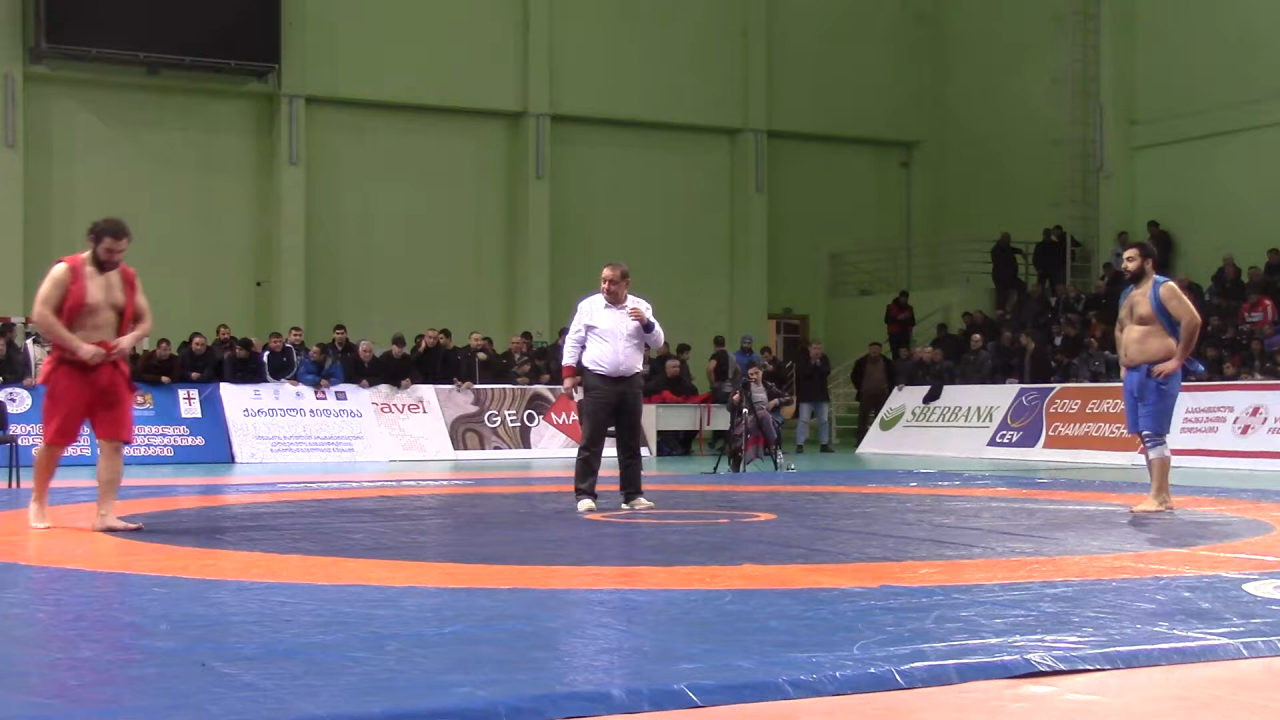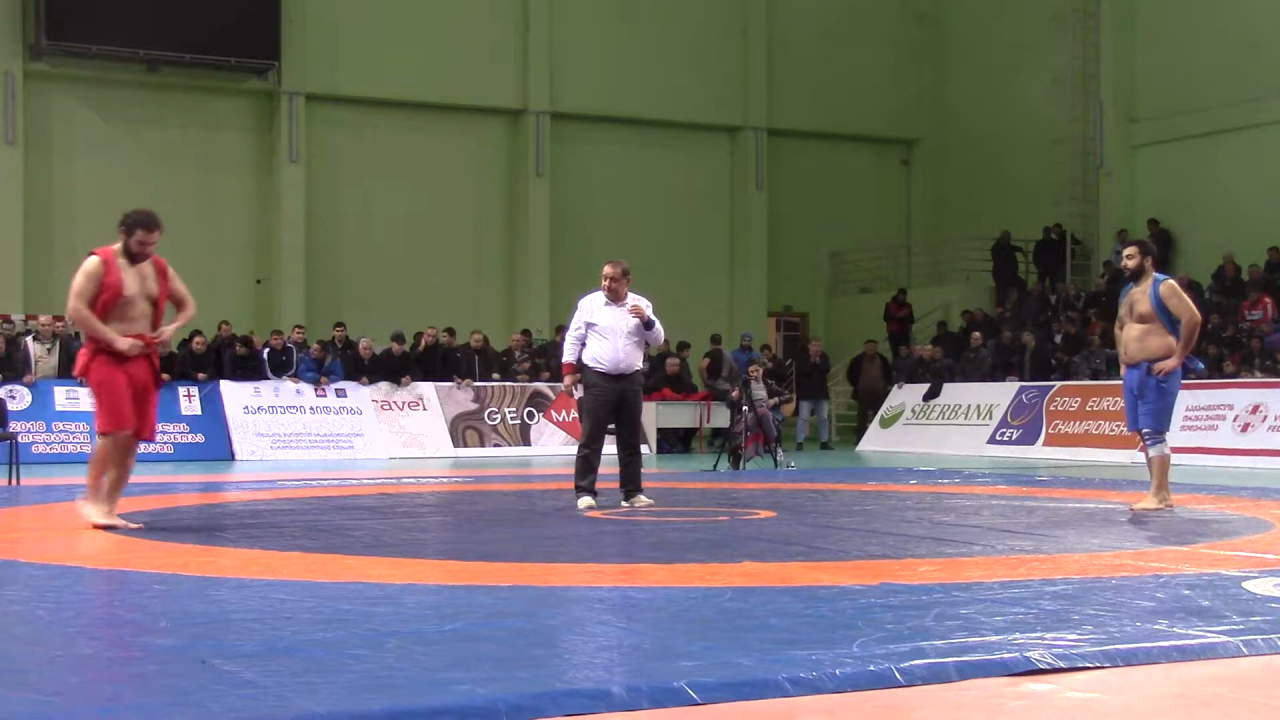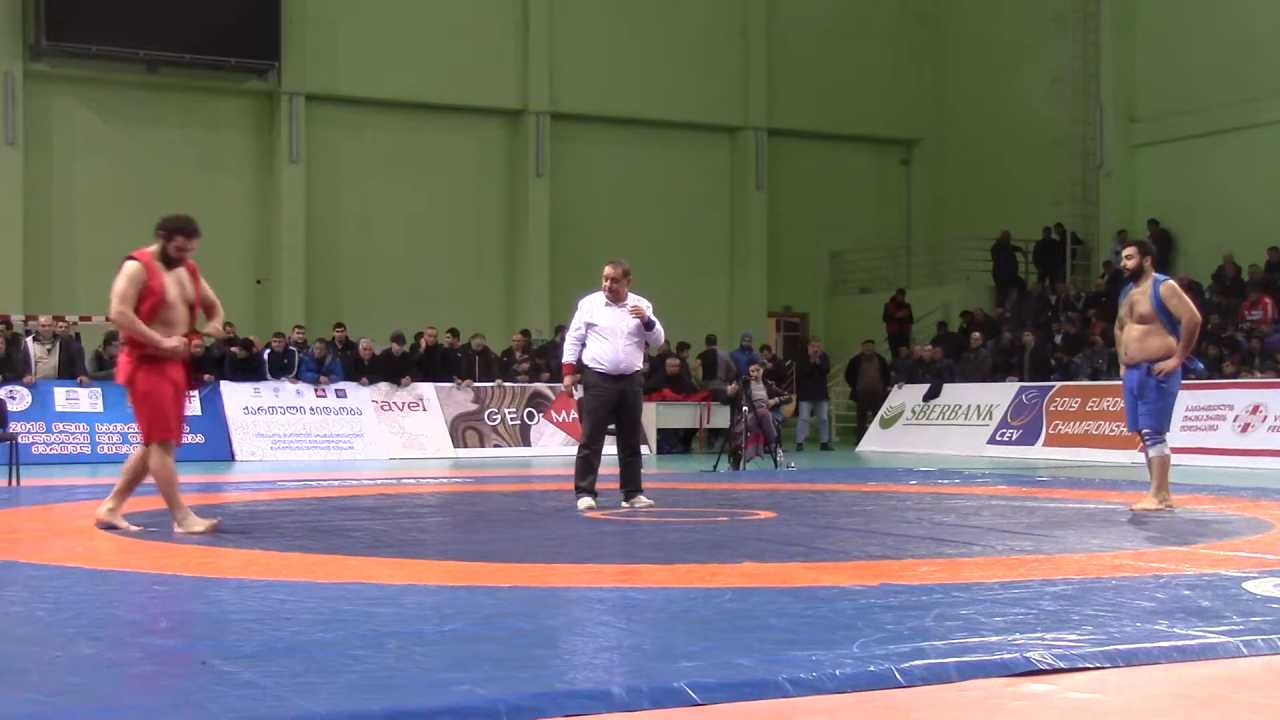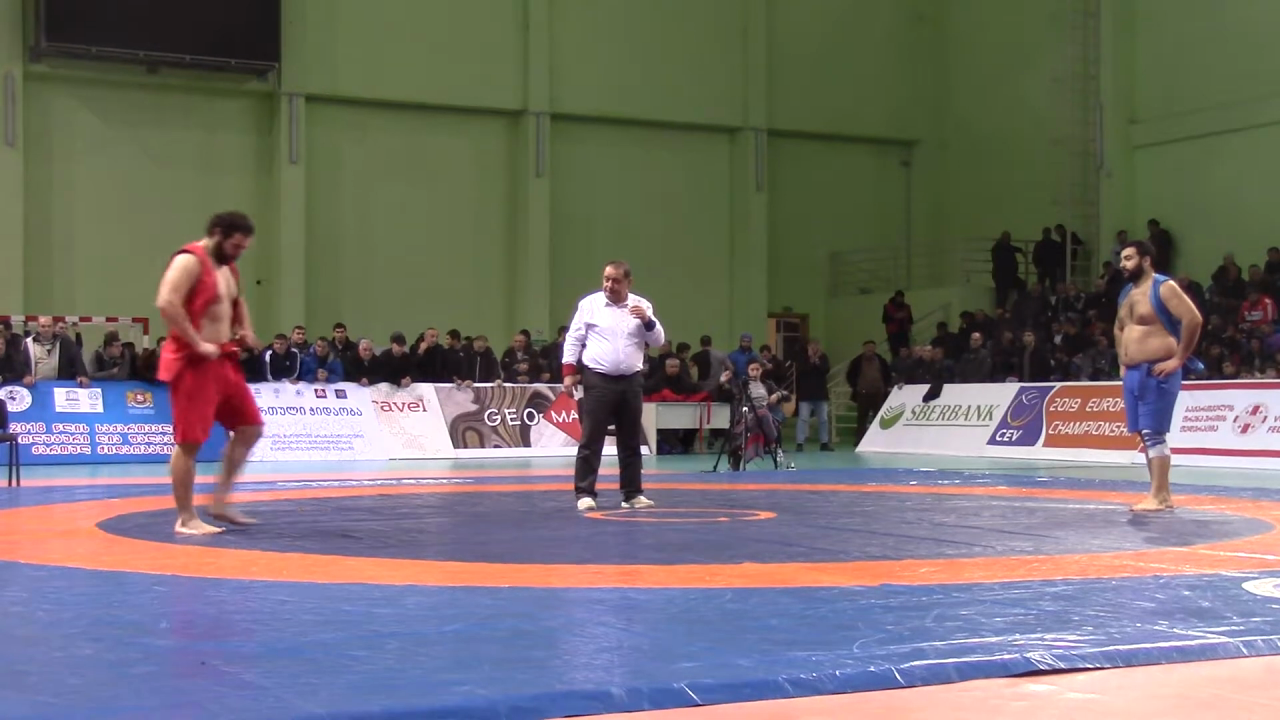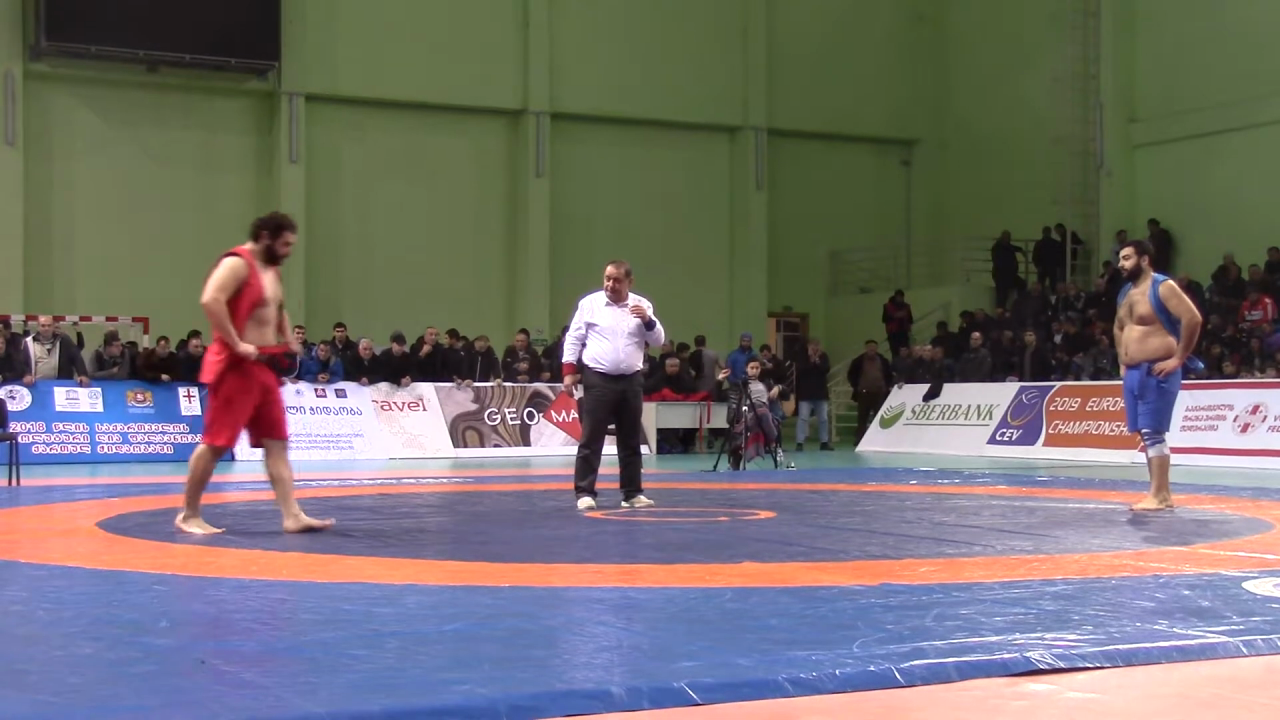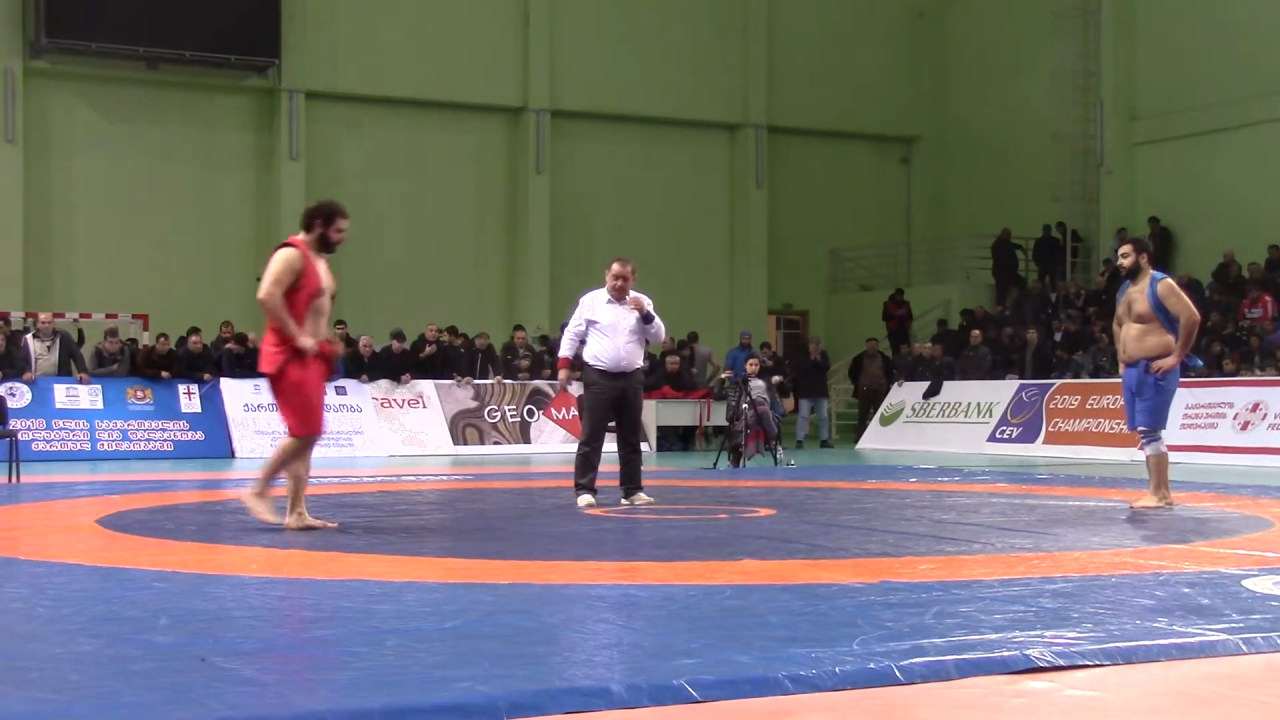
dt=0.3s
person 1, frame 1
left shoulder: (128, 278)
right shoulder: (66, 271)
left elbow: (145, 320)
right elbow: (41, 314)
left wrist: (131, 338)
right wrist: (79, 347)
left hip: (111, 367)
right hip: (70, 366)
left knee: (114, 442)
right knee: (56, 440)
left ankle: (105, 514)
right ankle: (38, 500)
person 1, frame 2
left shoulder: (160, 269)
right shoulder: (98, 264)
left elbow: (188, 306)
right elbow: (75, 309)
left wrist: (172, 328)
right wrist: (115, 339)
left hip: (144, 360)
right hip: (105, 358)
left knee: (132, 440)
right knee: (116, 431)
left ankle: (108, 510)
right ankle: (91, 497)
person 1, frame 3
left shoulder: (189, 272)
right shoulder: (138, 268)
left elbow: (214, 305)
right elbow: (119, 313)
left wrist: (215, 325)
right wrist: (160, 341)
left hip: (177, 365)
right hip: (148, 364)
left knee: (155, 445)
right knee: (161, 441)
left ankle: (111, 508)
right ankle: (182, 517)
person 1, frame 4
left shoulder: (228, 267)
right shoulder: (190, 261)
left elbow: (237, 303)
right elbow: (167, 304)
left wrist: (246, 330)
right wrist: (198, 344)
left hip: (223, 361)
right hip: (191, 362)
left knee: (250, 426)
right knee: (189, 441)
left ankle: (220, 499)
right ankle: (186, 518)
person 1, frame 5
left shoulder: (271, 269)
right shoulder: (237, 263)
right elbow: (211, 301)
left wrist: (289, 340)
right wrist: (238, 344)
left hip: (262, 367)
right hip: (235, 366)
left knee: (277, 441)
right knee: (217, 441)
left ankle: (292, 515)
right ankle: (188, 513)
person 1, frame 6
left shoulder: (319, 258)
right shoulder: (292, 254)
right elbow: (267, 295)
left wrist: (326, 341)
right wrist: (297, 338)
left hip: (313, 357)
right hip: (290, 357)
left knee: (308, 436)
right knee: (304, 433)
left ankle: (297, 513)
right ankle: (258, 490)
person 2, frame 1
left shoulder: (1164, 288)
right shoulder: (1128, 294)
left elbow: (1192, 320)
right elbow: (1120, 330)
left wrist: (1178, 360)
right wrist: (1123, 363)
left hip: (1157, 374)
right hip: (1132, 374)
left knee: (1153, 434)
right knee: (1145, 435)
left ankle: (1157, 497)
right ankle: (1163, 495)
person 2, frame 2
left shoulder: (1163, 287)
right shoulder: (1127, 292)
left elbow: (1192, 318)
right elbow: (1119, 327)
left wrist: (1178, 358)
right wrist: (1123, 361)
left hip: (1157, 372)
right hip: (1132, 372)
left knee: (1153, 433)
right knee: (1144, 433)
left ankle: (1157, 495)
right ankle: (1163, 493)
person 2, frame 3
left shoulder: (1163, 287)
right shoulder: (1127, 292)
left elbow: (1193, 319)
right elbow: (1119, 328)
left wrist: (1178, 358)
right wrist: (1123, 361)
left hip: (1156, 373)
right hip: (1132, 373)
left knee: (1154, 433)
right knee: (1144, 434)
left ankle: (1157, 495)
right ankle: (1163, 493)
person 2, frame 4
left shoulder: (1163, 287)
right shoulder: (1126, 293)
left elbow: (1193, 319)
right elbow: (1119, 329)
left wrist: (1179, 359)
right wrist: (1123, 361)
left hip: (1157, 373)
right hip: (1132, 373)
left knee: (1154, 434)
right knee: (1145, 435)
left ankle: (1157, 496)
right ankle: (1164, 494)
person 2, frame 5
left shoulder: (1163, 287)
right shoulder: (1125, 292)
left elbow: (1193, 319)
right elbow: (1119, 329)
left wrist: (1178, 358)
right wrist: (1123, 361)
left hip: (1157, 372)
right hip: (1132, 373)
left knee: (1152, 433)
right knee: (1145, 434)
left ankle: (1156, 496)
right ankle: (1164, 494)
person 2, frame 6
left shoulder: (1161, 285)
right shoulder: (1124, 290)
left elbow: (1191, 317)
right elbow: (1118, 325)
left wrist: (1177, 356)
right wrist: (1122, 359)
left hip: (1156, 370)
right hip: (1131, 370)
left knee: (1149, 431)
right knee: (1145, 432)
left ankle: (1156, 493)
right ankle: (1164, 492)
person 3, frame 1
left shoulder: (641, 307)
right shoulder: (588, 306)
left elbow: (657, 342)
right elbow: (573, 341)
left wrist: (646, 323)
right wrist: (568, 374)
left hip: (631, 383)
right hip: (598, 382)
left knee: (631, 443)
right knee: (591, 442)
left ankle: (632, 495)
right ankle: (585, 495)
person 3, frame 2
left shoulder: (641, 304)
right shoulder: (589, 303)
left elbow: (658, 340)
right elbow: (573, 338)
left wrist: (646, 320)
right wrist: (568, 371)
left hip: (631, 381)
right hip: (598, 380)
left knee: (631, 441)
right knee: (591, 439)
left ankle: (632, 492)
right ankle: (585, 492)
person 3, frame 3
left shoulder: (641, 305)
right shoulder: (589, 303)
left elbow: (658, 340)
right elbow: (574, 339)
left wrist: (647, 321)
right wrist: (569, 371)
left hip: (631, 381)
right hip: (598, 380)
left knee: (631, 441)
right knee: (591, 440)
left ankle: (632, 493)
right ankle: (585, 492)
person 3, frame 4
left shoulder: (641, 305)
right shoulder: (589, 304)
left elbow: (658, 341)
right elbow: (573, 339)
left wrist: (647, 321)
right wrist: (569, 371)
left hip: (631, 381)
right hip: (597, 381)
left knee: (631, 441)
right knee: (591, 440)
left ankle: (632, 493)
right ankle: (584, 493)
person 3, frame 5
left shoulder: (642, 305)
right shoulder: (590, 303)
left elbow: (658, 340)
right elbow: (574, 339)
left wrist: (647, 321)
right wrist: (569, 371)
left hip: (631, 381)
right hip: (598, 380)
left knee: (631, 441)
right knee: (591, 439)
left ankle: (632, 493)
right ankle: (585, 492)
person 3, frame 6
left shoulder: (642, 302)
right shoulder: (591, 300)
left elbow: (658, 337)
right elbow: (572, 334)
left wrist: (645, 314)
right wrist: (564, 365)
left hip: (631, 378)
right hip: (598, 378)
left knee: (631, 438)
right knee: (591, 437)
left ankle: (632, 490)
right ankle: (585, 490)
